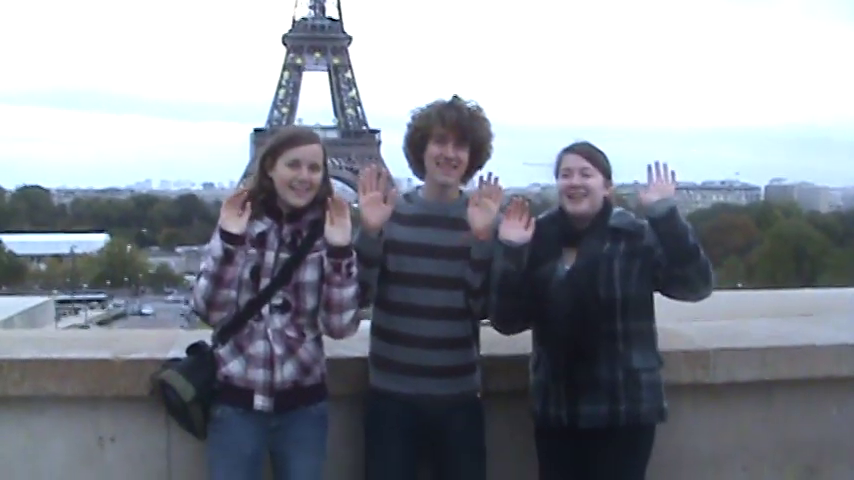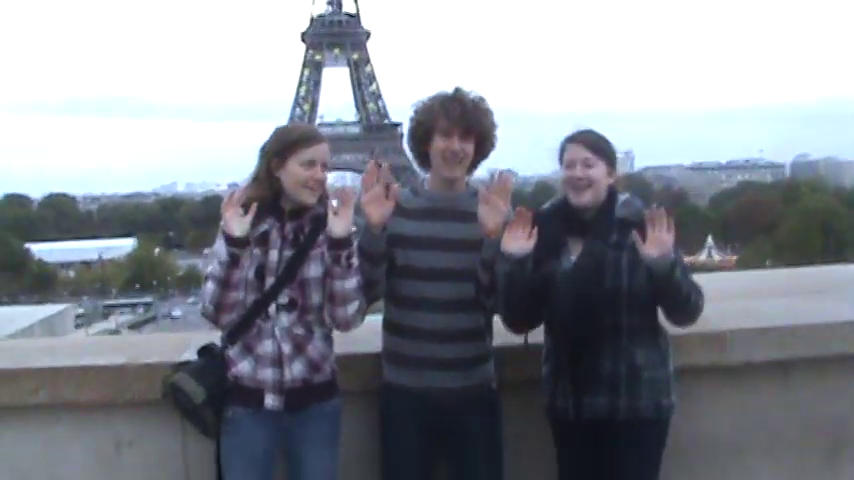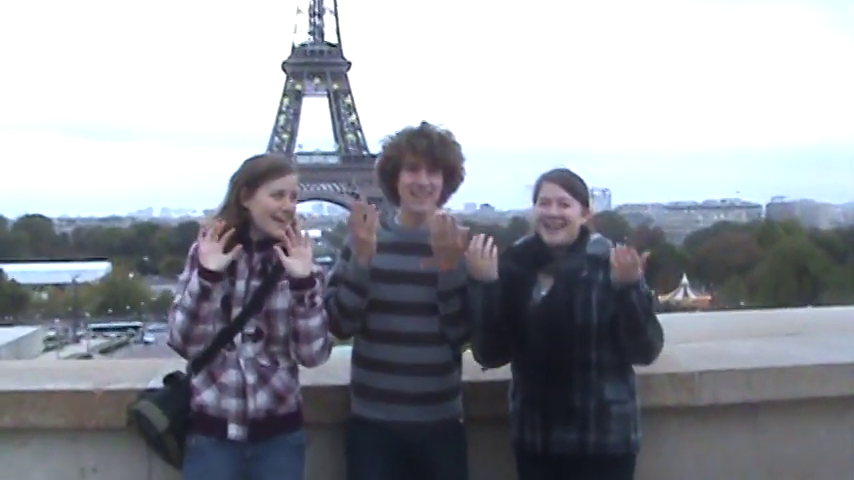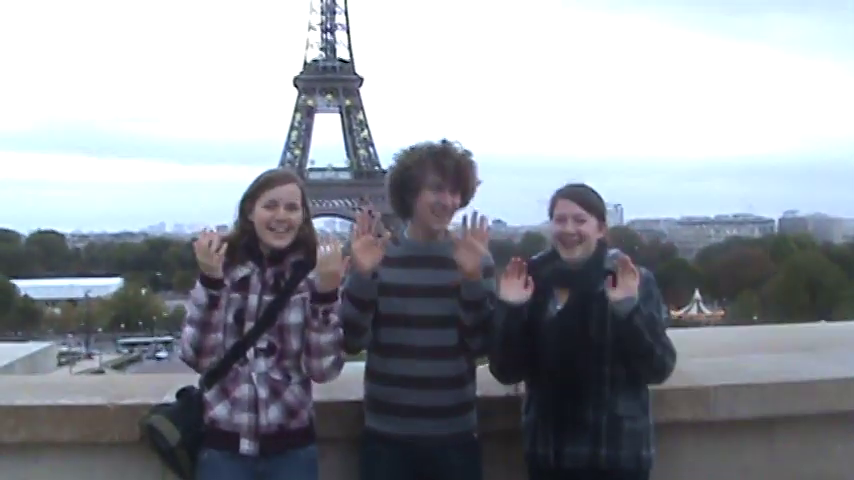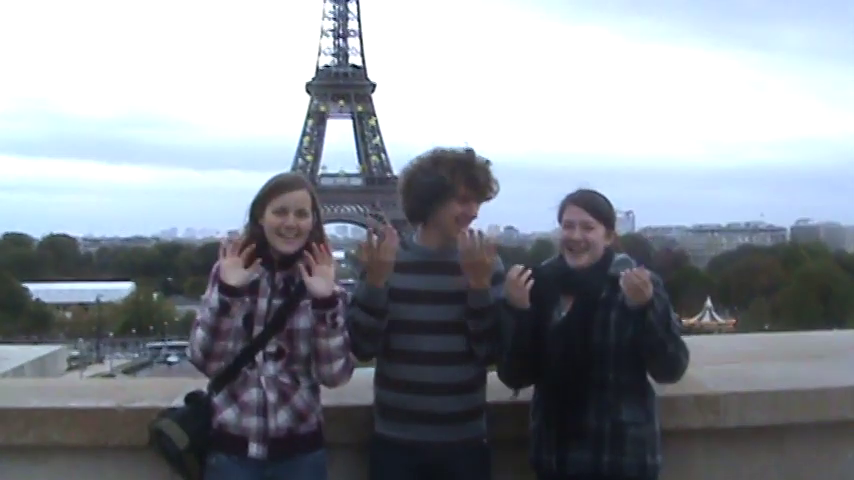
dt=0.5s
person 1, frame 1
left shoulder: (484, 220)
right shoulder: (390, 214)
left elbow: (484, 306)
left wrist: (483, 237)
right wrist: (370, 232)
left hip: (459, 395)
right hip: (391, 393)
person 1, frame 2
left shoulder: (491, 211)
right shoulder: (395, 207)
left elbow: (494, 299)
right elbow: (369, 290)
left wrist: (493, 236)
right wrist: (373, 228)
left hip: (473, 387)
right hip: (406, 387)
person 1, frame 3
left shoulder: (461, 245)
right shoulder: (363, 240)
left elbow: (461, 333)
right elbow: (340, 325)
left wrist: (449, 268)
right wrist: (362, 259)
left hip: (440, 421)
right hip: (372, 420)
person 1, frame 4
left shoulder: (474, 258)
right shoulder: (377, 254)
left elbow: (480, 344)
right elbow: (353, 341)
left wrist: (473, 278)
right wrist: (363, 275)
left hip: (455, 435)
right hip: (387, 435)
person 1, frame 5
left shoulder: (485, 263)
right shoulder: (386, 259)
left elbow: (489, 352)
right elbow: (362, 348)
left wrist: (480, 286)
right wrist: (376, 282)
left hip: (465, 441)
right hip: (396, 440)
person 2, frame 1
left shoulder: (326, 231)
right shoulder: (240, 223)
left elbow: (340, 325)
right elbow: (212, 312)
left wrist: (340, 251)
right wrist: (229, 240)
left hip: (303, 404)
right hip: (237, 401)
person 2, frame 2
left shoulder: (327, 225)
right shoulder: (242, 221)
left elbow: (346, 317)
right elbow: (220, 314)
left wrist: (341, 241)
right wrist: (234, 241)
left hip: (315, 400)
right hip: (248, 400)
person 2, frame 3
left shoulder: (297, 259)
right shoulder: (208, 252)
left elbow: (313, 354)
right elbow: (186, 344)
left wrist: (303, 282)
right wrist: (207, 275)
left hip: (279, 433)
right hip: (212, 431)
person 2, frame 4
left shoulder: (313, 275)
right shoulder: (223, 267)
left elbow: (323, 369)
right elbow: (198, 358)
left wrist: (325, 295)
right wrist: (210, 283)
left hip: (292, 446)
right hip: (224, 443)
person 2, frame 5
left shoulder: (322, 280)
right shoulder: (230, 271)
left elbow: (335, 374)
right elbow: (207, 362)
left wrist: (325, 302)
right wrist: (227, 292)
left hip: (300, 450)
right hip: (232, 447)
person 3, frame 1
left shoulder: (637, 238)
right shoulder: (540, 241)
left elbow: (696, 285)
right elbow: (507, 320)
left wrist: (666, 215)
right wrist: (509, 254)
left hip: (624, 409)
right hip: (556, 410)
person 3, frame 2
left shoulder: (638, 228)
right shoulder: (546, 229)
left elbow: (686, 312)
right elbow: (519, 319)
left wrist: (664, 265)
right wrist: (514, 263)
left hip: (636, 399)
right hip: (570, 400)
person 3, frame 3
left shoulder: (610, 266)
right shoulder: (514, 267)
left elbow: (645, 350)
right elbow: (490, 354)
left wrist: (628, 287)
right wrist: (485, 285)
left hip: (603, 437)
right hip: (535, 437)
person 3, frame 4
left shoulder: (632, 283)
right shoulder: (534, 281)
left elbow: (658, 369)
right elbow: (507, 372)
left wrist: (628, 309)
right wrist: (511, 309)
left hip: (616, 451)
right hip: (548, 449)
person 3, frame 5
left shoulder: (636, 286)
right shoulder: (542, 286)
left elbow: (671, 368)
right elbow: (515, 375)
left wrist: (644, 308)
right wrist: (516, 311)
right hip: (555, 456)
